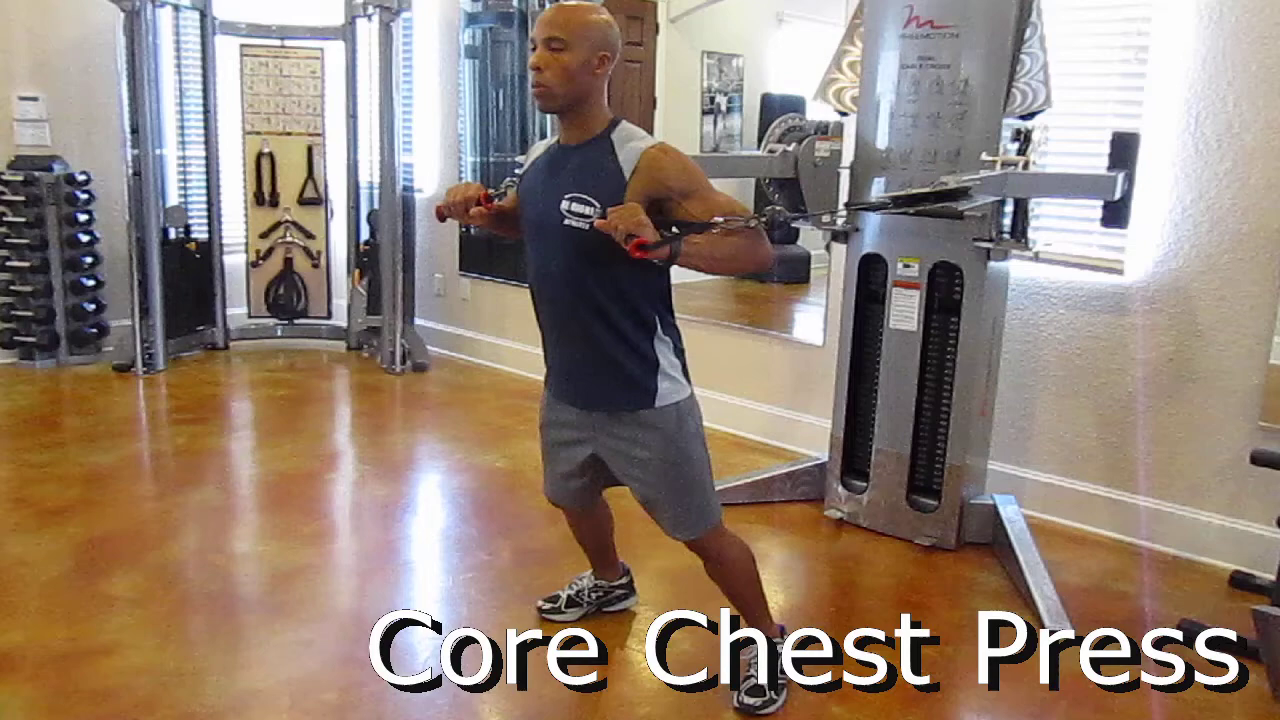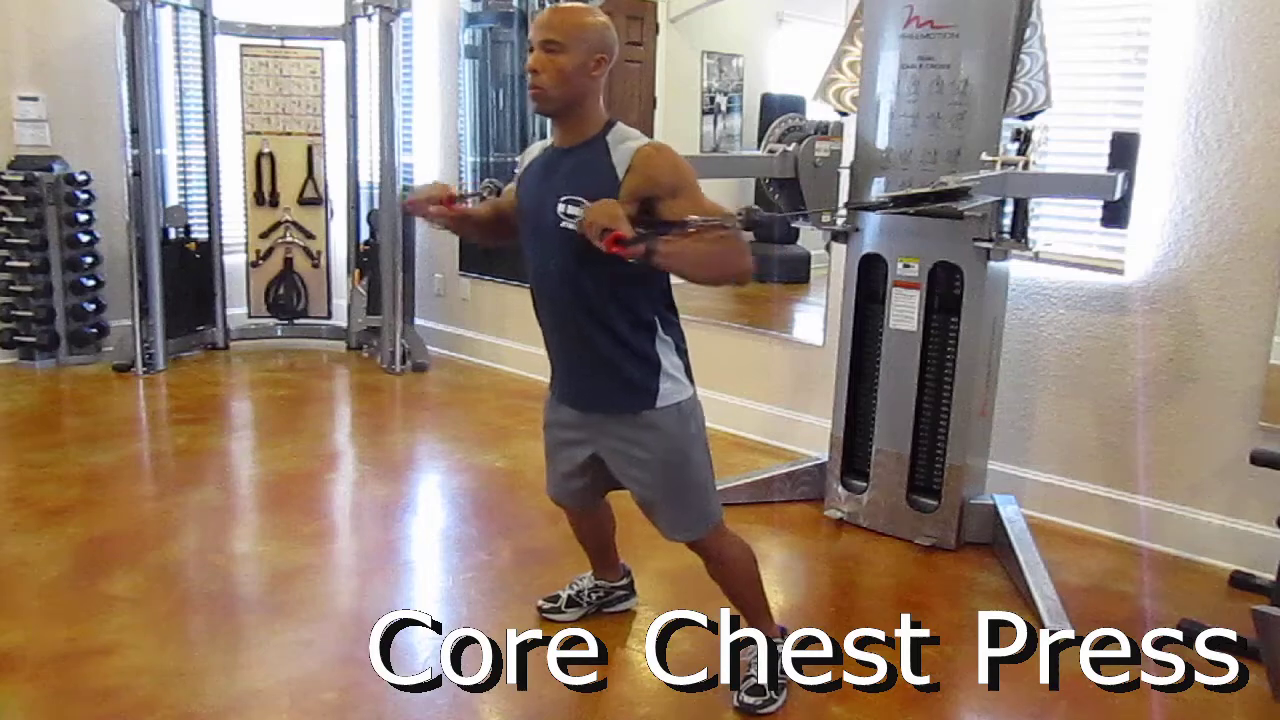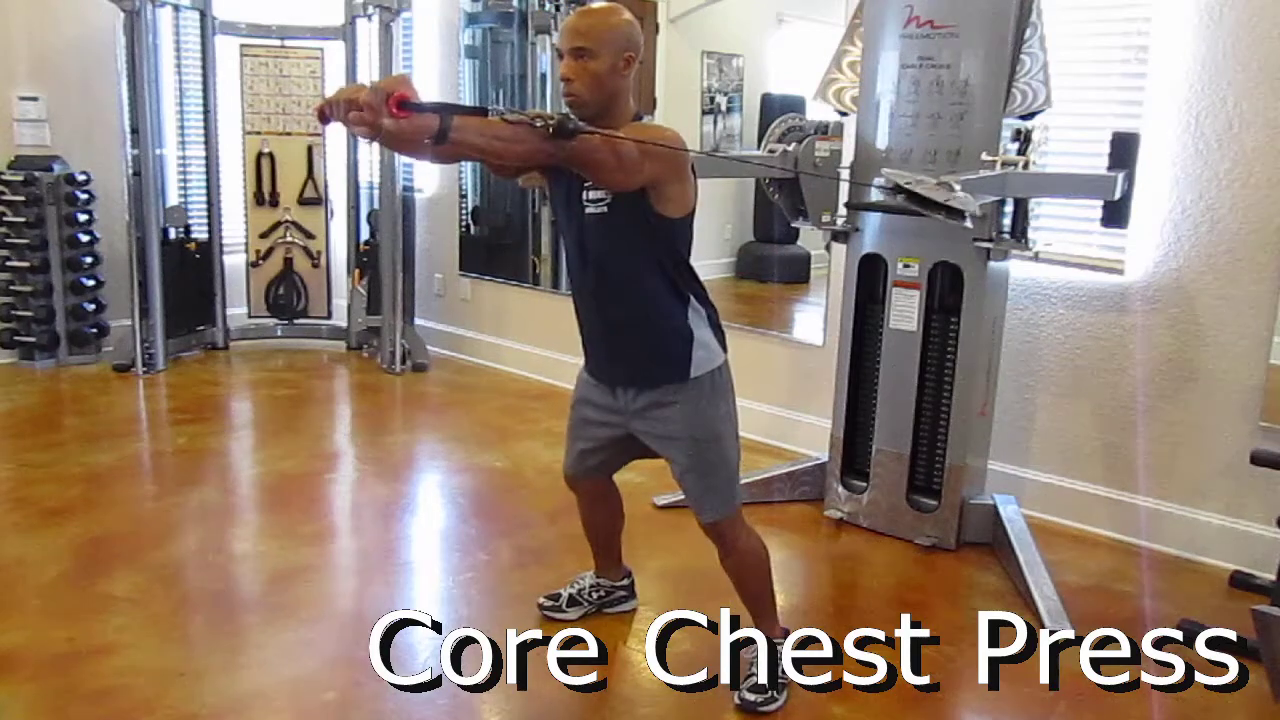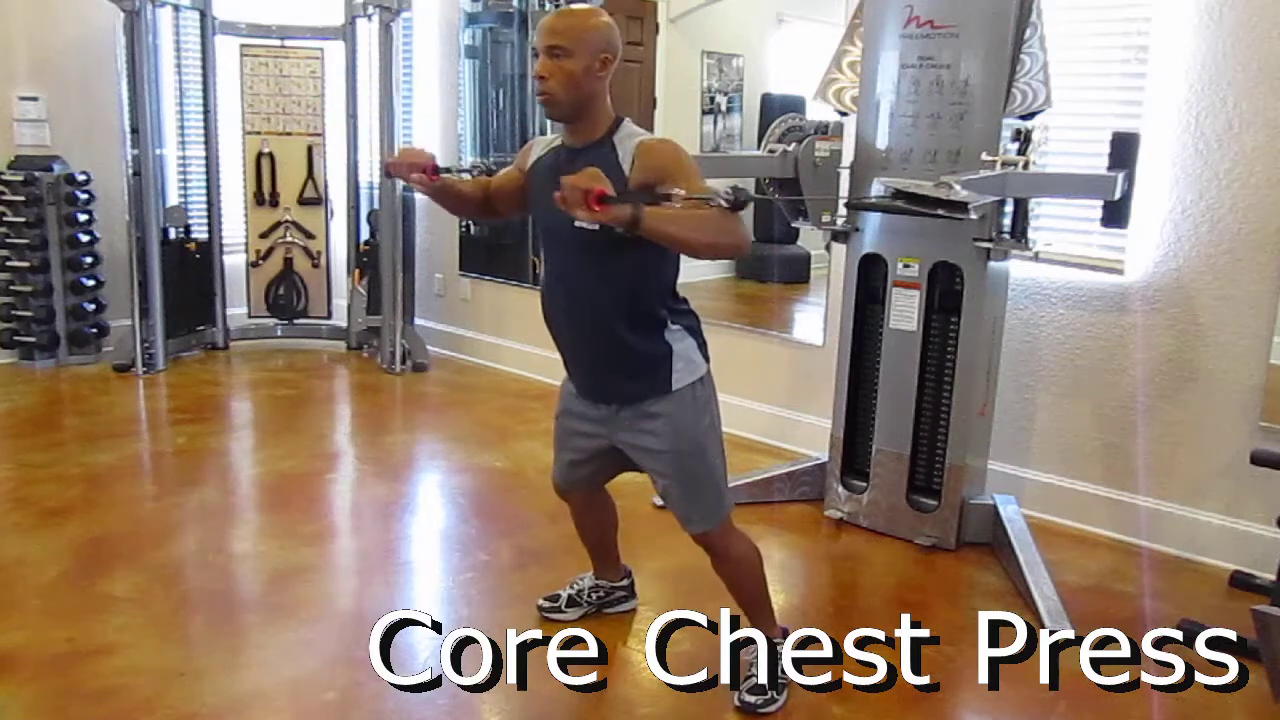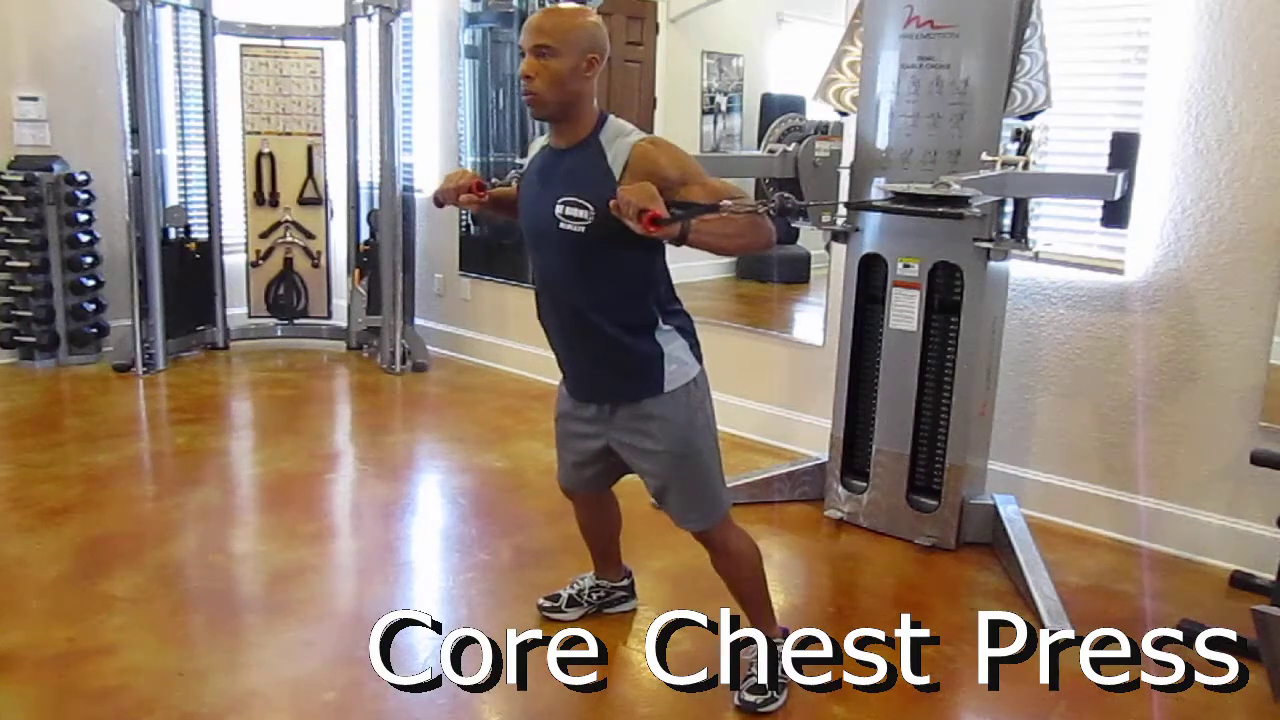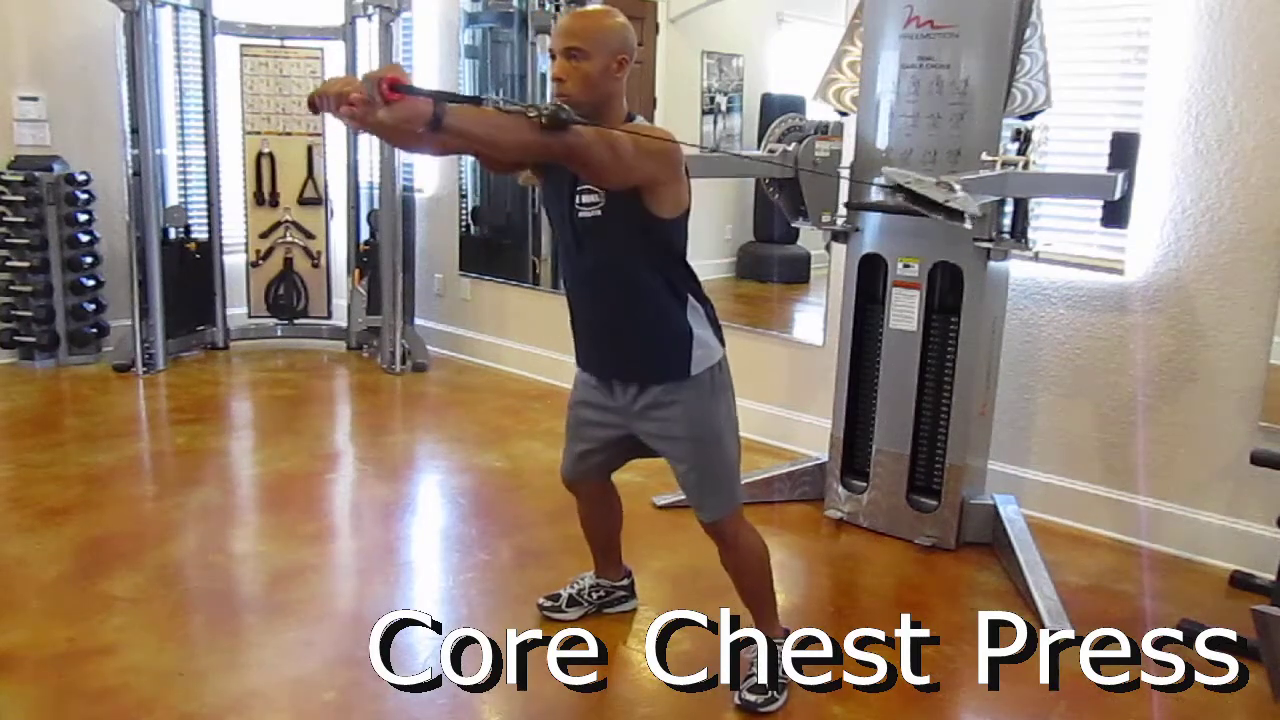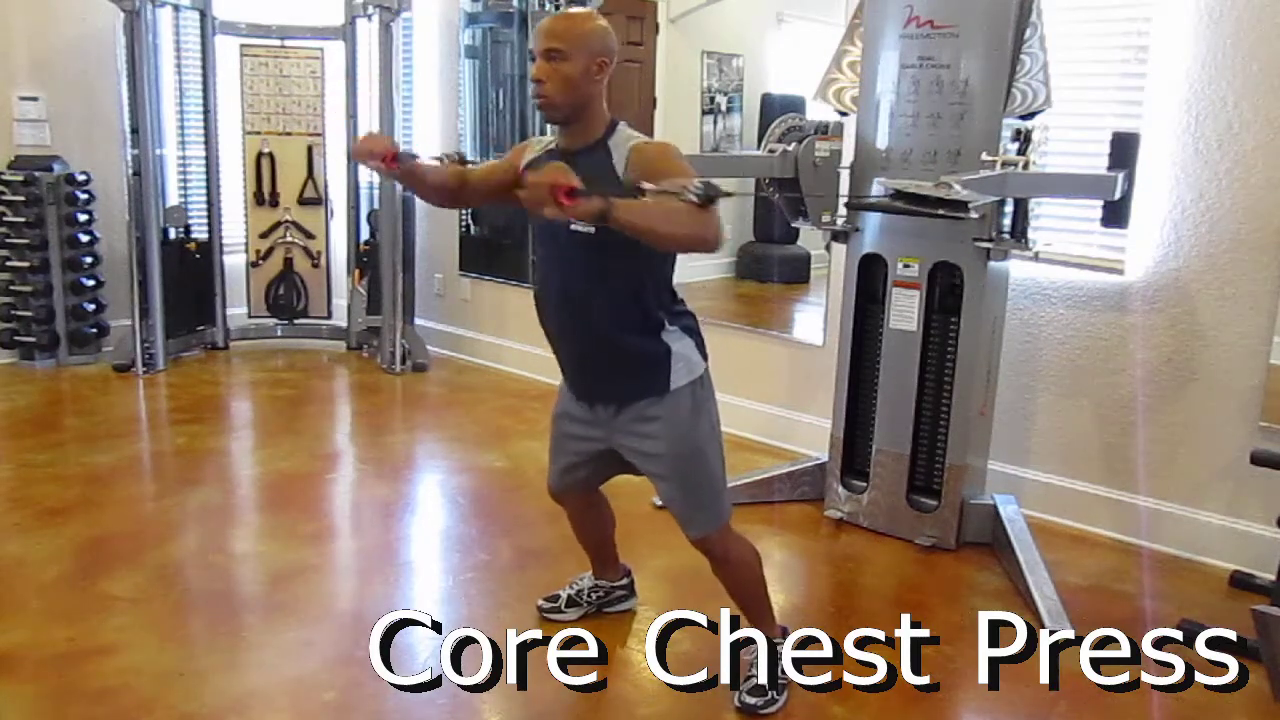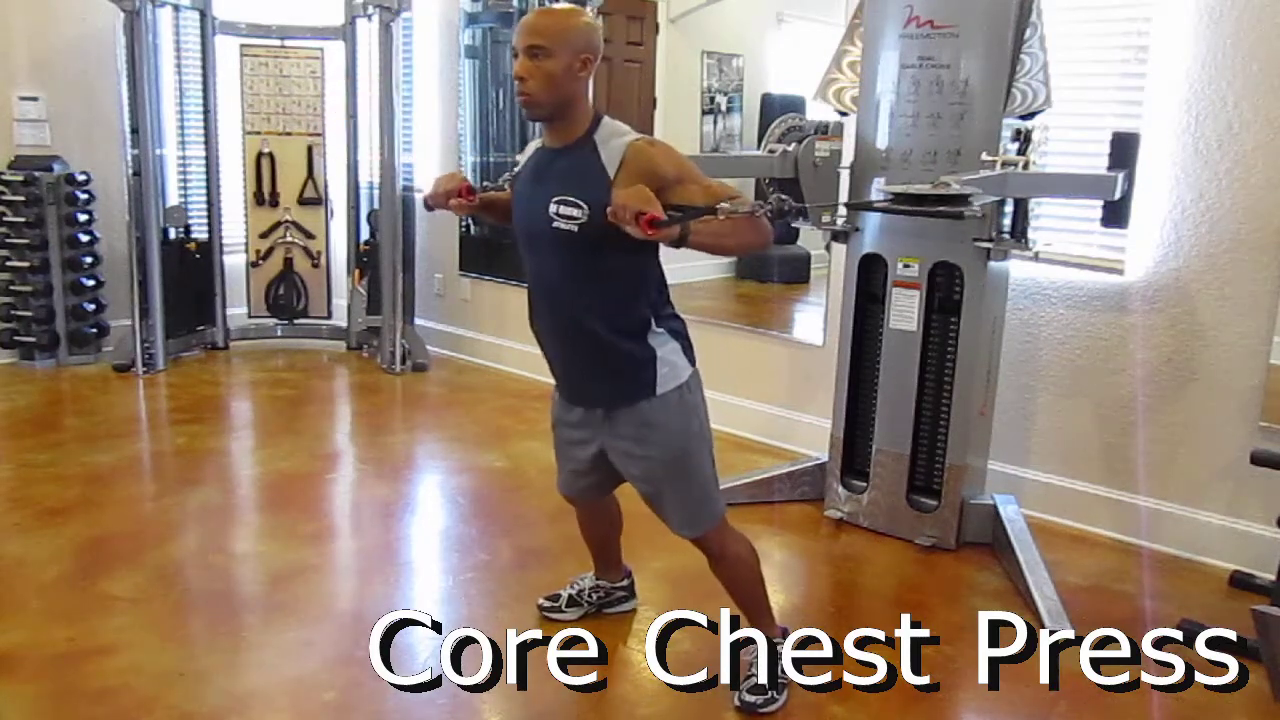
dt=0.7s
person 1, frame 1
left shoulder: (650, 163)
right shoulder: (540, 160)
left elbow: (756, 248)
left wrist: (664, 246)
right wrist: (479, 210)
left hip: (644, 398)
right hip: (566, 390)
left knee: (700, 532)
right knee: (571, 495)
left ankle: (767, 643)
right ankle: (610, 583)
person 1, frame 2
left shoulder: (645, 163)
right shoulder: (535, 162)
left elbow: (736, 260)
right elbow: (505, 226)
left wrist: (641, 244)
right wrist: (455, 214)
left hip: (647, 399)
right hip: (570, 391)
left knee: (701, 533)
right knee: (574, 497)
left ankle: (767, 644)
right ankle: (610, 583)
person 1, frame 3
left shoulder: (655, 149)
right shoulder: (555, 146)
left elbow: (550, 144)
right elbow: (463, 145)
left wrist: (429, 123)
right wrist: (379, 122)
left hip: (682, 376)
right hip: (606, 370)
left knee: (720, 519)
right knee: (585, 475)
left ankle: (770, 644)
right ankle: (611, 583)
person 1, frame 4
left shoulder: (651, 157)
right shoulder: (541, 157)
left elbow: (729, 236)
right elbow: (485, 202)
left wrist: (625, 214)
right wrist: (433, 181)
left hip: (663, 386)
right hip: (587, 382)
left knee: (710, 527)
right knee: (575, 485)
left ankle: (769, 644)
right ankle: (611, 583)
person 1, frame 5
left shoulder: (641, 157)
right shoulder: (539, 157)
left elbow: (758, 229)
left wrist: (672, 224)
right wrist: (484, 198)
left hip: (654, 385)
right hip: (582, 383)
left knee: (709, 524)
right knee: (582, 488)
left ankle: (769, 644)
right ankle: (611, 584)
person 1, frame 6
left shoulder: (652, 151)
right shoulder: (546, 145)
left elbow: (567, 144)
right elbow: (454, 137)
left wrist: (430, 113)
right wrist: (364, 113)
left hip: (681, 374)
right hip: (603, 370)
left knee: (721, 518)
right knee: (583, 476)
left ankle: (770, 642)
right ankle: (611, 583)
person 1, frame 7
left shoulder: (645, 158)
right shoulder: (533, 157)
left elbow: (704, 229)
right elbow: (460, 188)
left wrist: (599, 207)
right wrist: (404, 169)
left hip: (661, 385)
right hip: (584, 384)
left knee: (710, 533)
right knee: (570, 486)
left ankle: (770, 644)
right ankle: (611, 583)
person 1, frame 8
left shoulder: (636, 157)
right shoulder: (532, 159)
left elbow: (753, 229)
left wrist: (669, 225)
right wrist: (476, 200)
left hip: (649, 388)
right hip: (576, 386)
left knee: (705, 528)
right knee: (584, 494)
left ankle: (769, 645)
right ankle: (612, 584)
